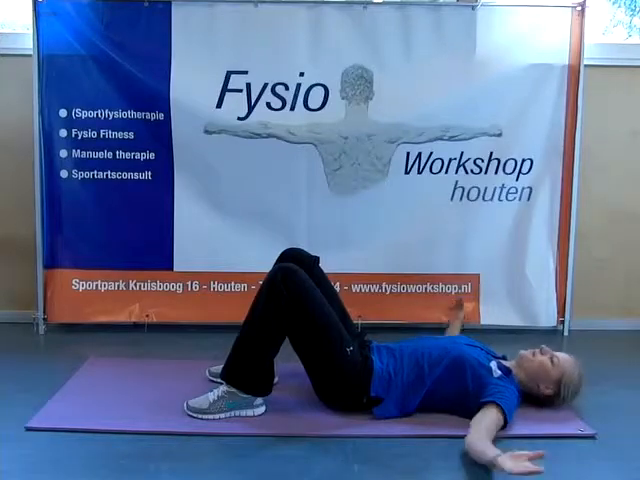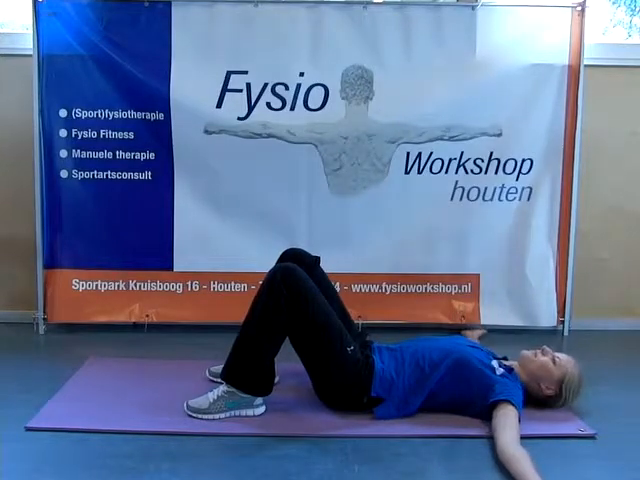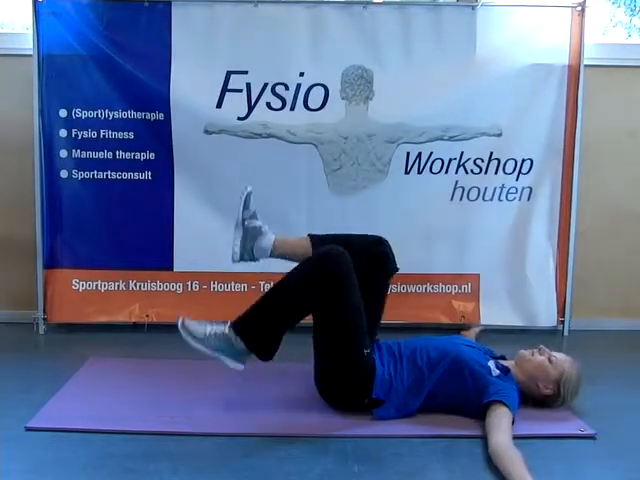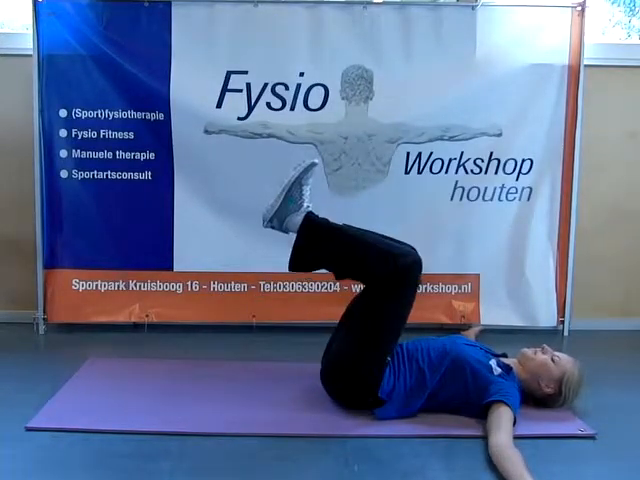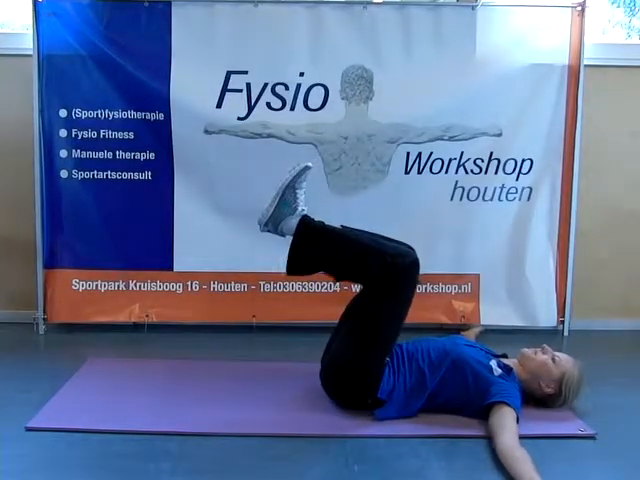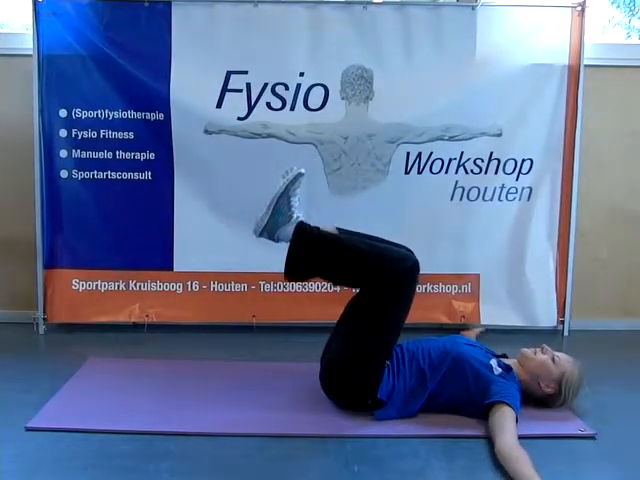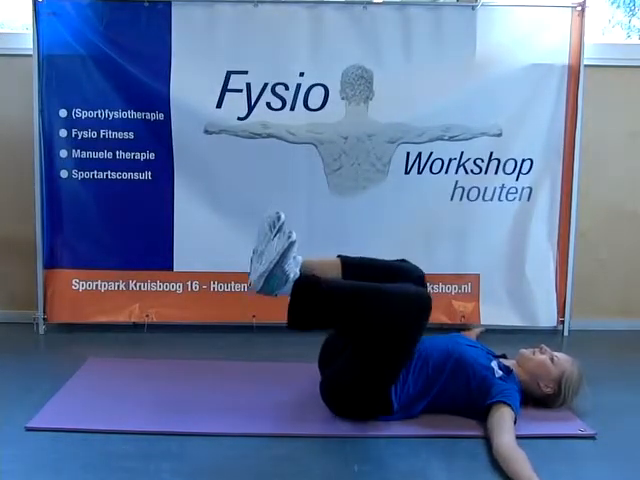
dt=0.7s
person 1, frame 1
left shoulder: (503, 390)
right shoulder: (493, 359)
left elbow: (477, 442)
left wrist: (503, 459)
right wrist: (455, 322)
left hip: (356, 383)
right hip: (365, 355)
left knee: (285, 280)
right knee: (295, 259)
left ankle: (243, 392)
right ankle: (249, 367)
person 1, frame 2
left shoulder: (507, 389)
right shoulder: (495, 364)
left elbow: (508, 445)
right wrist: (469, 340)
left hip: (357, 383)
right hip: (366, 355)
left knee: (285, 280)
right knee: (296, 259)
left ankle: (242, 392)
right ankle: (250, 368)
person 1, frame 3
left shoulder: (504, 390)
right shoulder: (489, 356)
left elbow: (499, 444)
left hip: (357, 386)
right hip: (371, 360)
left knee: (333, 264)
right knee: (375, 249)
left ankle: (239, 341)
right ankle: (260, 241)
person 1, frame 4
left shoulder: (506, 389)
right shoulder: (495, 361)
left elbow: (500, 442)
left hip: (358, 382)
right hip: (354, 368)
left knee: (403, 264)
right knee: (400, 260)
left ankle: (299, 220)
right ankle: (298, 218)
person 1, frame 5
left shoulder: (506, 390)
right shoulder: (493, 362)
left elbow: (507, 443)
left hip: (355, 381)
right hip: (351, 369)
left knee: (401, 264)
right knee: (398, 259)
left ankle: (294, 225)
right ankle: (294, 222)
person 1, frame 6
left shoulder: (505, 388)
right shoulder: (492, 359)
left elbow: (506, 443)
left hip: (357, 382)
right hip: (348, 366)
left knee: (400, 267)
right knee: (397, 261)
left ankle: (293, 230)
right ankle: (291, 227)
person 1, frame 7
left shoulder: (505, 389)
right shoulder: (488, 357)
left elbow: (504, 443)
left hip: (356, 391)
left knee: (412, 300)
right knee: (408, 277)
left ankle: (290, 284)
right ankle: (292, 269)
person 2, frame 1
left shoulder: (324, 132)
right shoulder: (389, 131)
left elbow: (268, 129)
right elbow: (443, 131)
left wrist: (219, 127)
right wrist: (487, 130)
person 2, frame 2
left shoulder: (323, 133)
right shoulder: (390, 132)
left elbow: (268, 129)
right elbow: (443, 131)
left wrist: (220, 127)
right wrist: (486, 131)
person 2, frame 3
left shoulder: (324, 133)
right shoulder: (390, 132)
left elbow: (267, 129)
right elbow: (444, 132)
left wrist: (220, 127)
right wrist: (486, 130)
person 2, frame 4
left shoulder: (324, 133)
right shoulder: (390, 132)
left elbow: (268, 129)
right elbow: (443, 132)
left wrist: (221, 127)
right wrist: (485, 131)
person 2, frame 5
left shoulder: (324, 133)
right shoulder: (389, 132)
left elbow: (268, 130)
right elbow: (443, 131)
left wrist: (221, 127)
right wrist: (485, 130)
person 2, frame 6
left shoulder: (324, 133)
right shoulder: (389, 132)
left elbow: (268, 130)
right elbow: (442, 132)
left wrist: (221, 127)
right wrist: (485, 131)
person 2, frame 7
left shoulder: (323, 133)
right shoulder: (389, 132)
left elbow: (267, 129)
right elbow: (443, 132)
left wrist: (221, 127)
right wrist: (485, 130)
